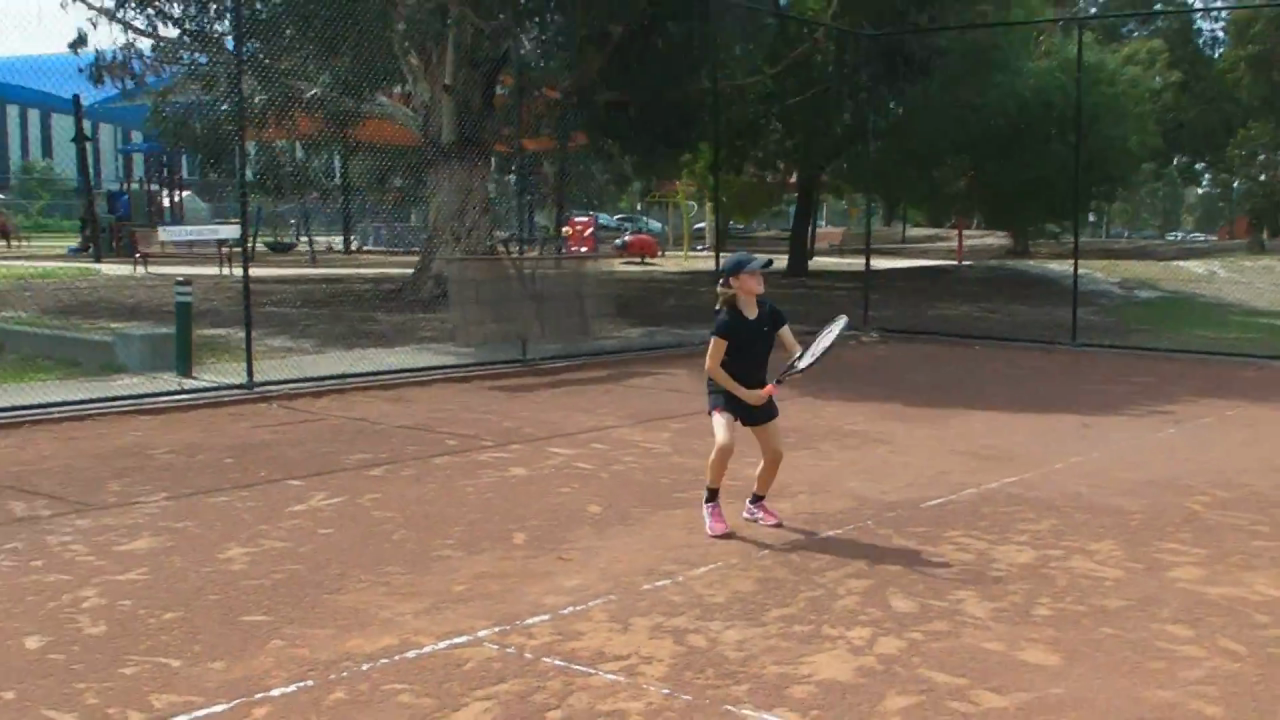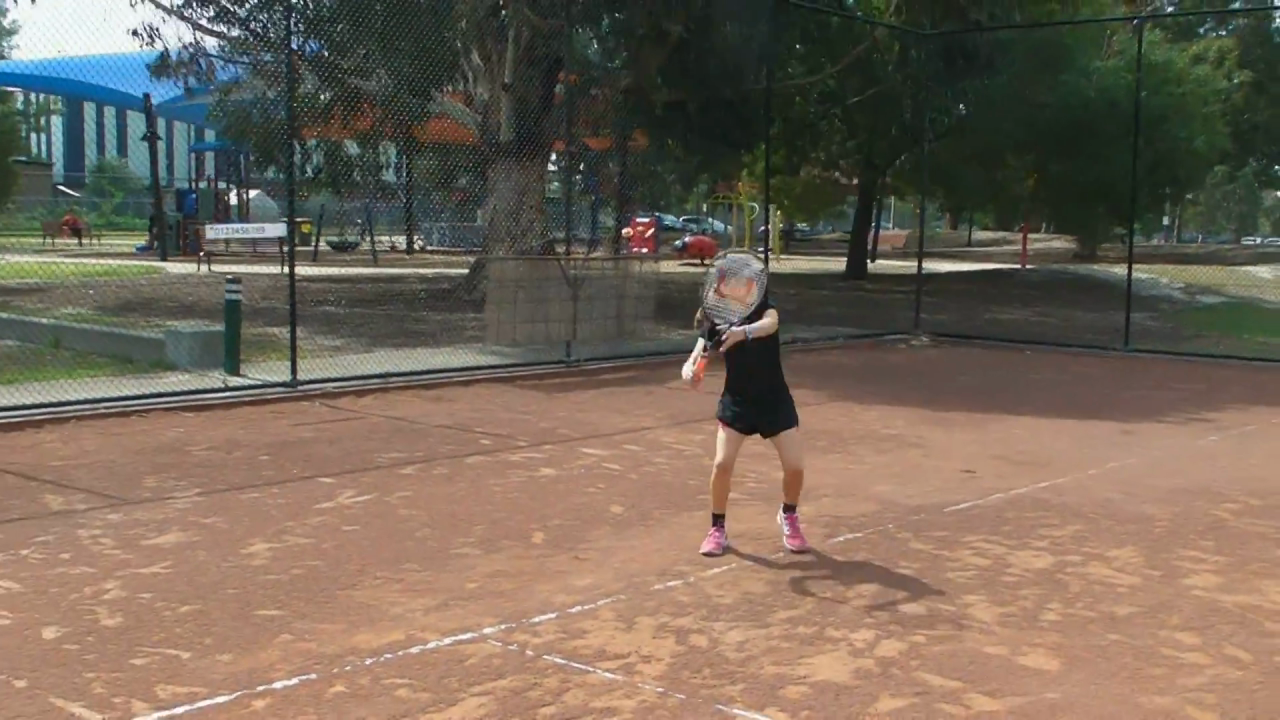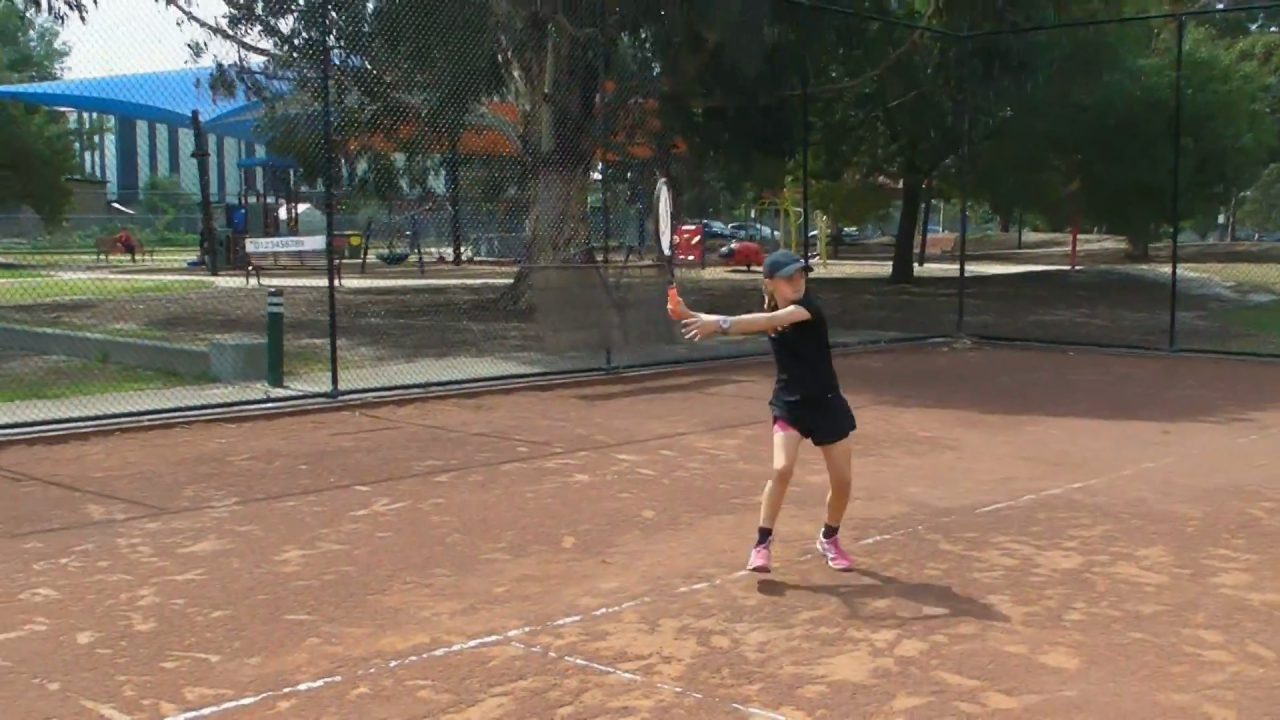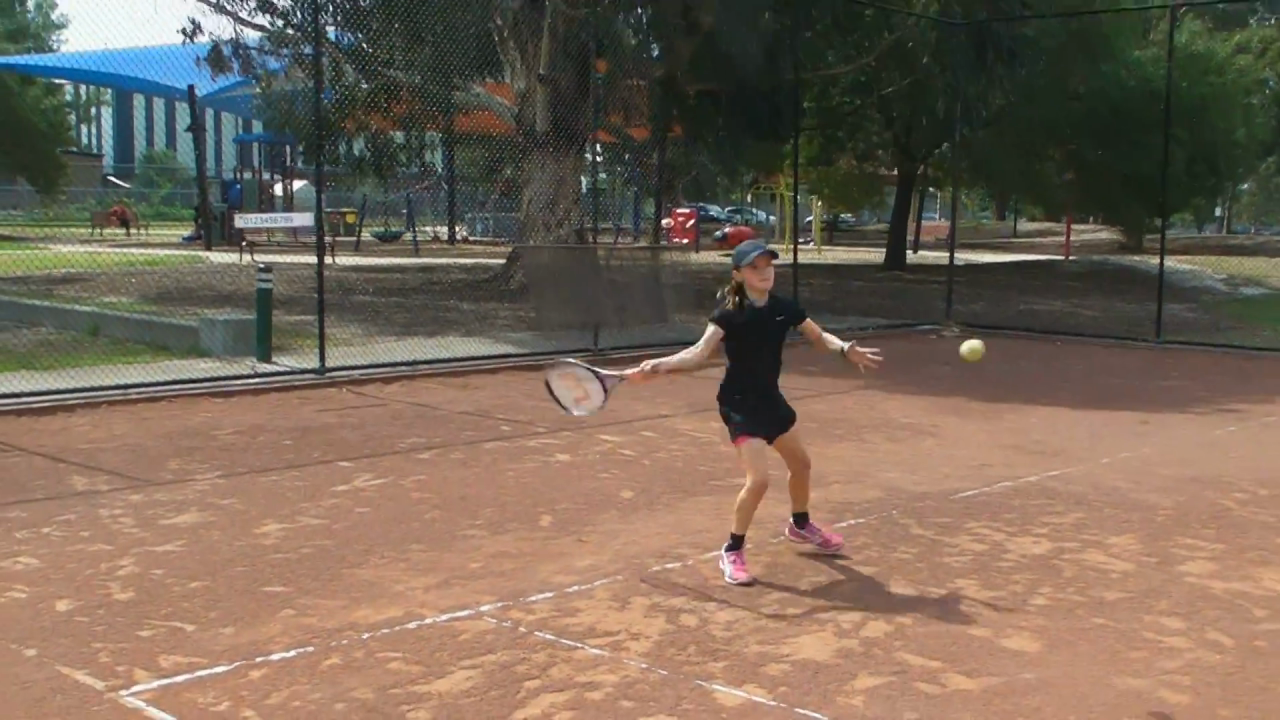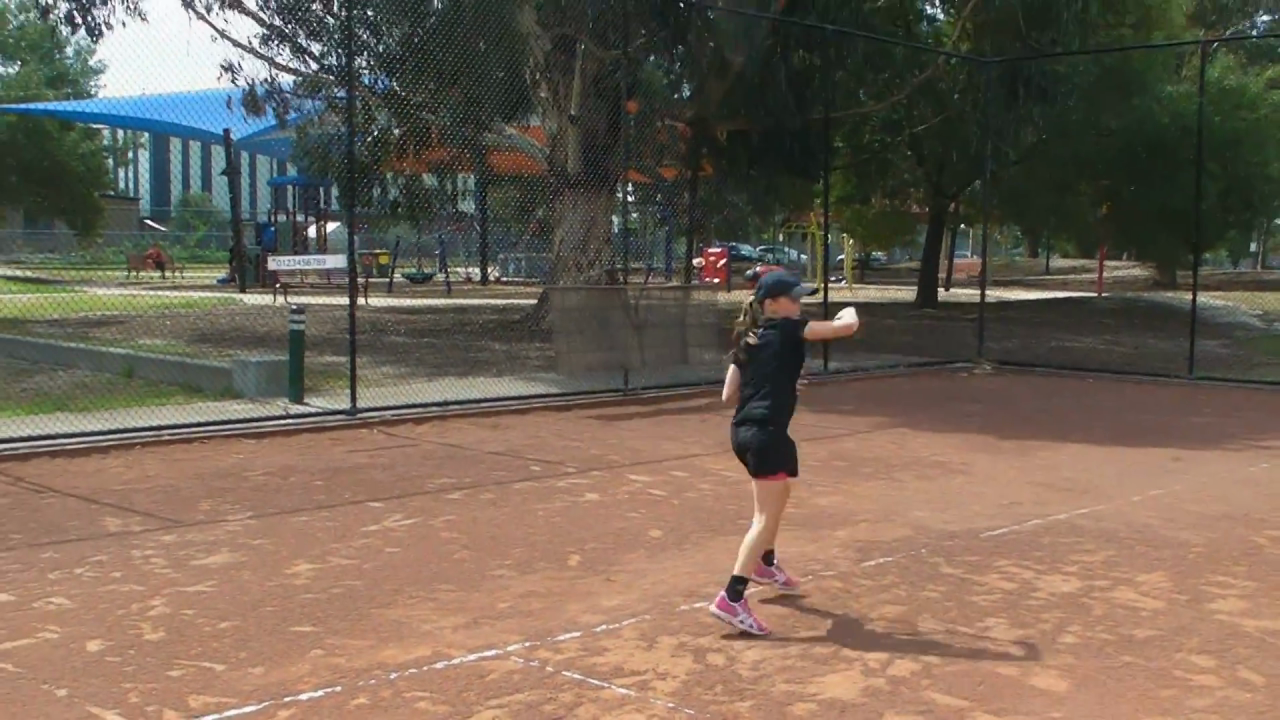
dt=0.4s
person 1, frame 1
left shoulder: (771, 313)
right shoulder: (727, 320)
left elbow: (794, 347)
right elbow: (711, 366)
right wrist: (742, 392)
left hip: (758, 391)
right hip: (726, 391)
left knee: (774, 453)
right knee: (725, 445)
left ankle: (755, 505)
right ankle: (711, 502)
person 1, frame 2
left shoulder: (766, 313)
right shoulder: (714, 328)
left elbow: (768, 325)
right elbow: (694, 361)
left wrist: (745, 331)
right wrist: (690, 373)
left hip: (775, 402)
right hip: (737, 403)
left knee: (795, 468)
right knee: (722, 466)
left ankle: (788, 514)
right ankle: (717, 530)
person 1, frame 3
left shoulder: (809, 308)
right shoulder: (767, 314)
left elbow: (771, 320)
right elbow: (738, 323)
left wrist: (720, 324)
right wrist: (690, 316)
left hip: (825, 403)
right hip: (789, 405)
left knee: (842, 481)
right knee: (782, 469)
left ankle: (830, 540)
right ankle: (763, 543)
person 1, frame 4
left shoulder: (783, 304)
right shoulder: (732, 309)
left elbow: (819, 335)
right elbow: (699, 353)
left wrist: (847, 348)
right wrist: (661, 365)
left hip: (769, 400)
right hip: (741, 404)
left knee: (801, 463)
right knee: (759, 480)
left ankle: (802, 525)
right ankle: (733, 551)
person 1, frame 5
left shoulder: (745, 341)
right shoulder: (790, 330)
left elbow: (729, 395)
right elbow: (848, 326)
right wrist: (849, 311)
left hip: (744, 433)
right hip: (767, 435)
left knee: (774, 498)
right knee: (766, 518)
left ankle: (766, 565)
right ankle: (732, 600)
